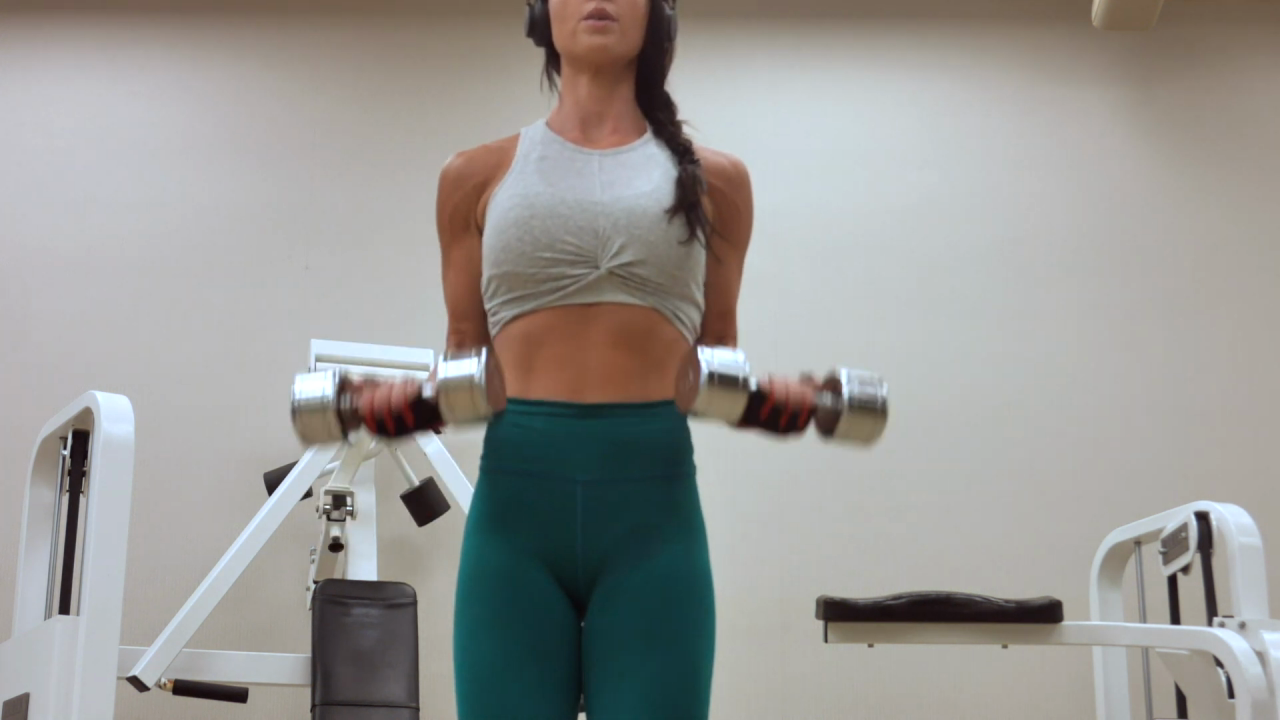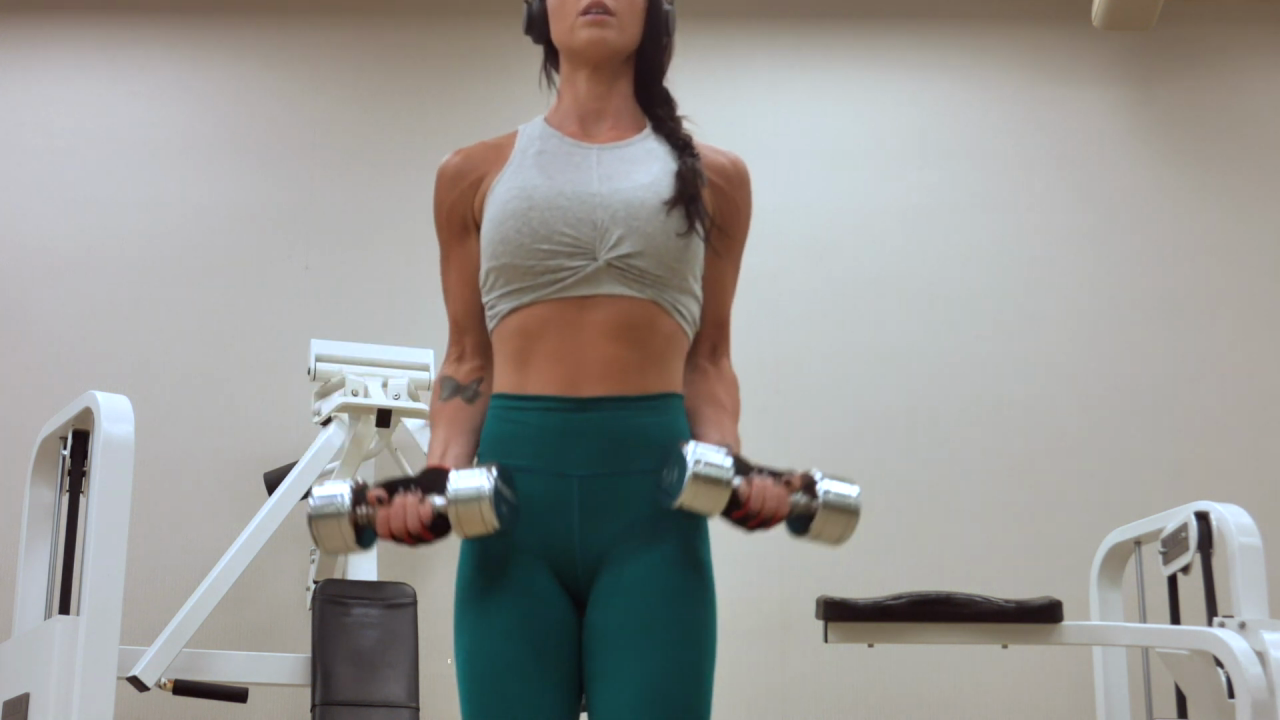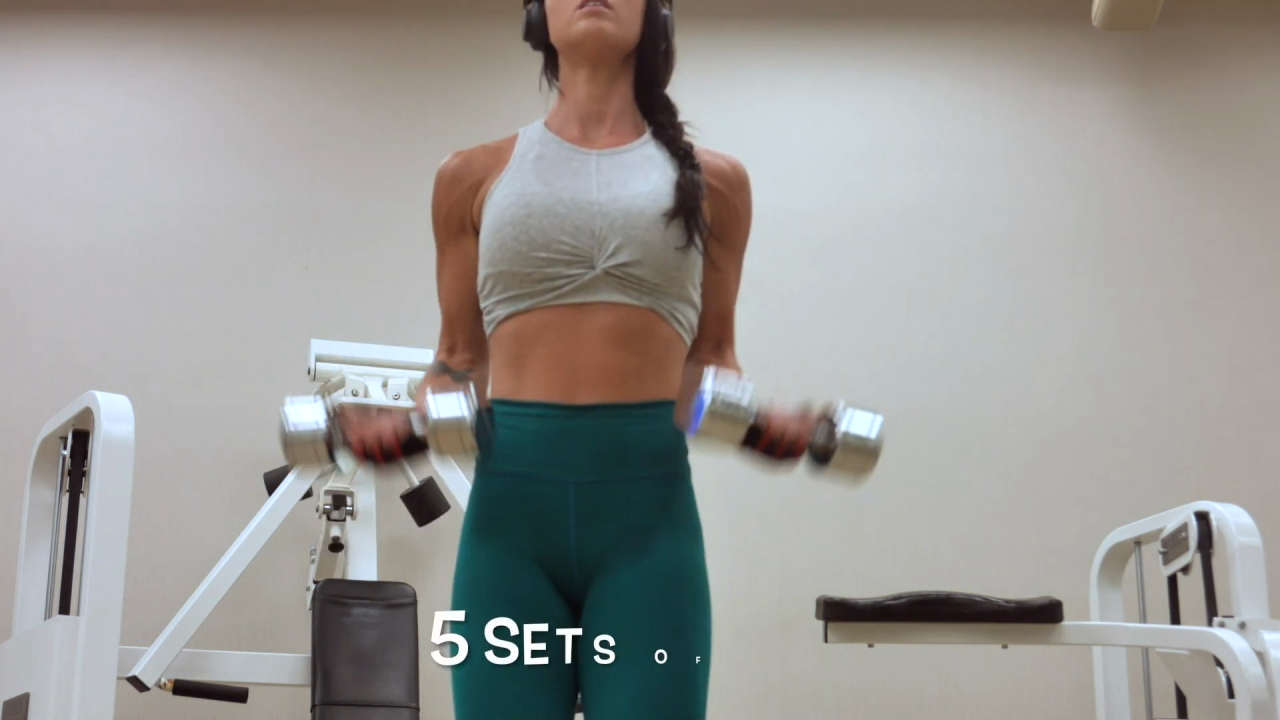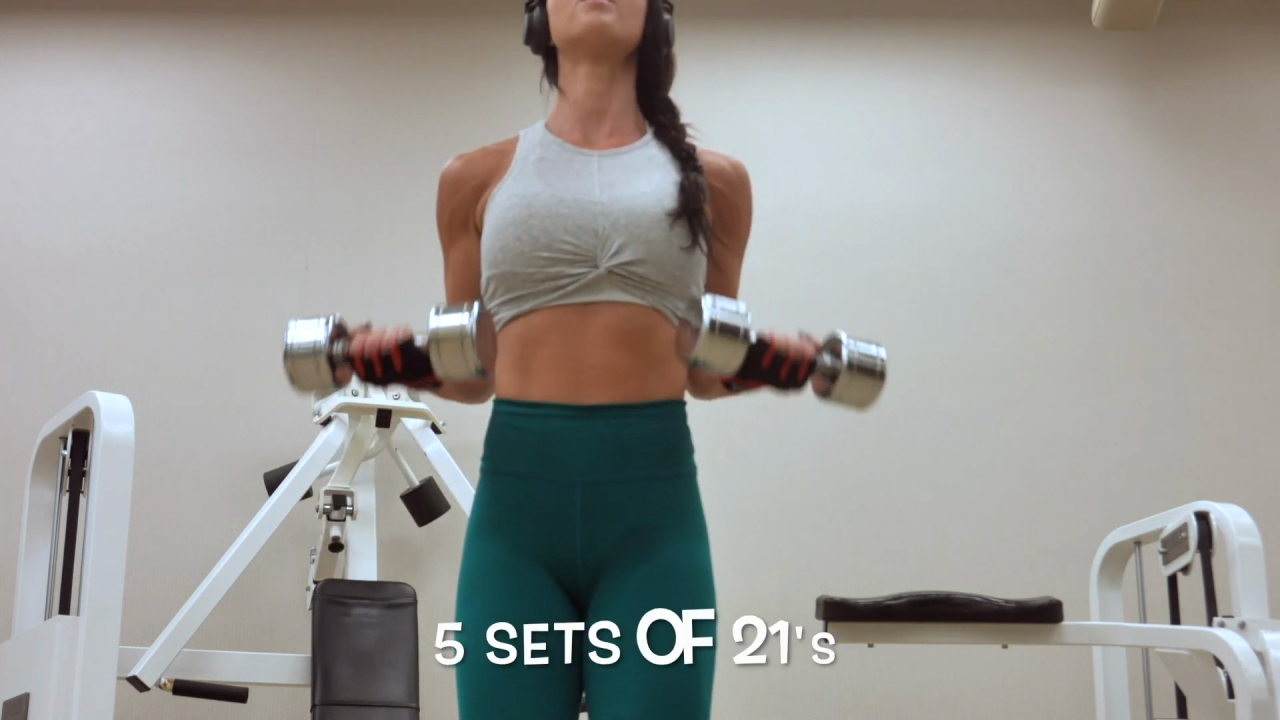
dt=0.4s
person 1, frame 1
left shoulder: (712, 178)
right shoulder: (477, 176)
right elbow: (470, 354)
left wrist: (753, 399)
right wrist: (422, 399)
left hip: (652, 499)
right hip: (516, 495)
person 1, frame 2
left shoulder: (711, 175)
right shoulder: (474, 173)
left elbow: (707, 357)
right elbow: (469, 358)
right wrist: (437, 477)
left hip: (651, 498)
right hip: (516, 487)
person 1, frame 3
left shoulder: (713, 182)
right shoulder: (477, 174)
right elbow: (458, 352)
right wrist: (406, 422)
left hip: (646, 494)
right hip: (509, 494)
person 1, frame 4
left shoulder: (712, 179)
right shoulder: (477, 178)
left wrist: (759, 364)
right wrist: (416, 362)
left hip: (654, 502)
right hip: (518, 497)
